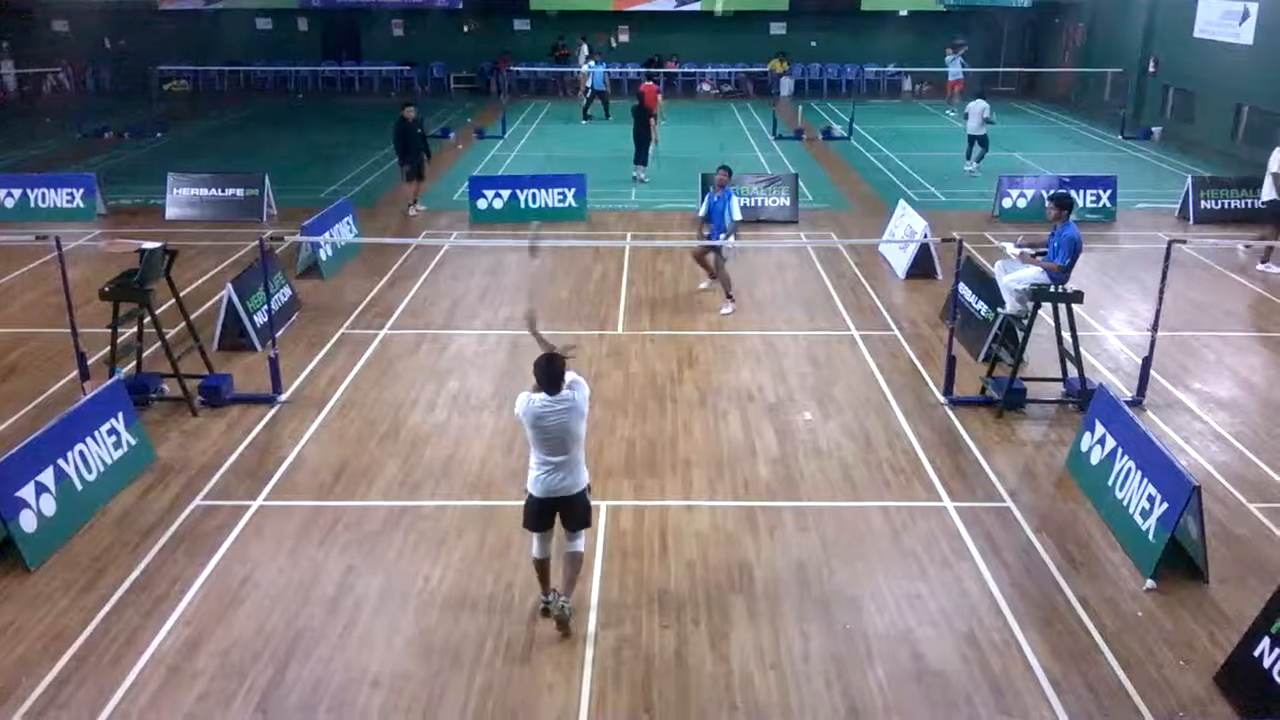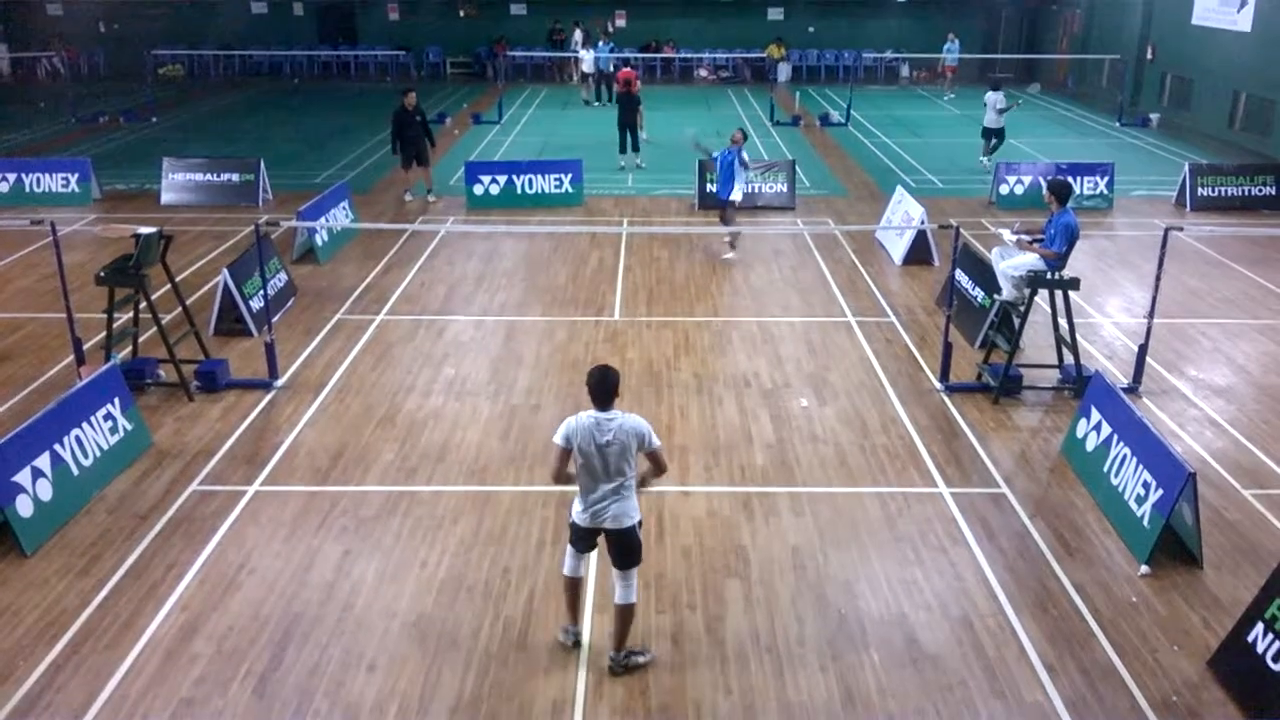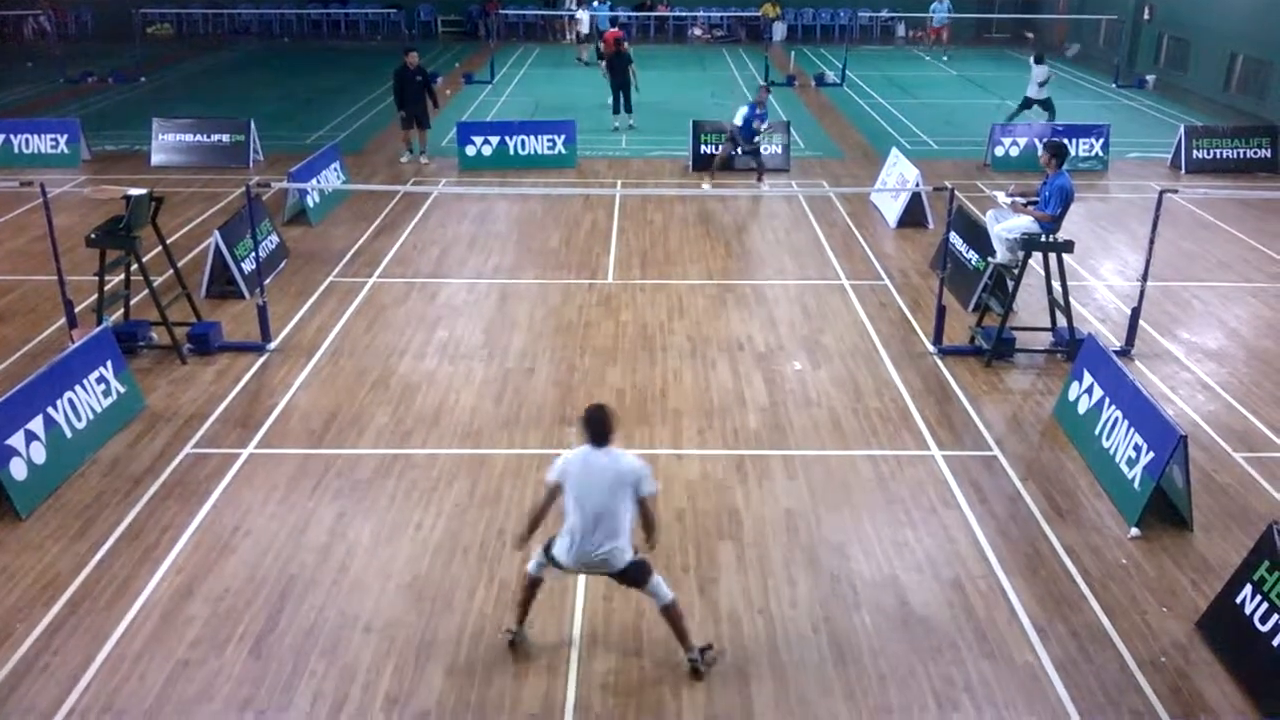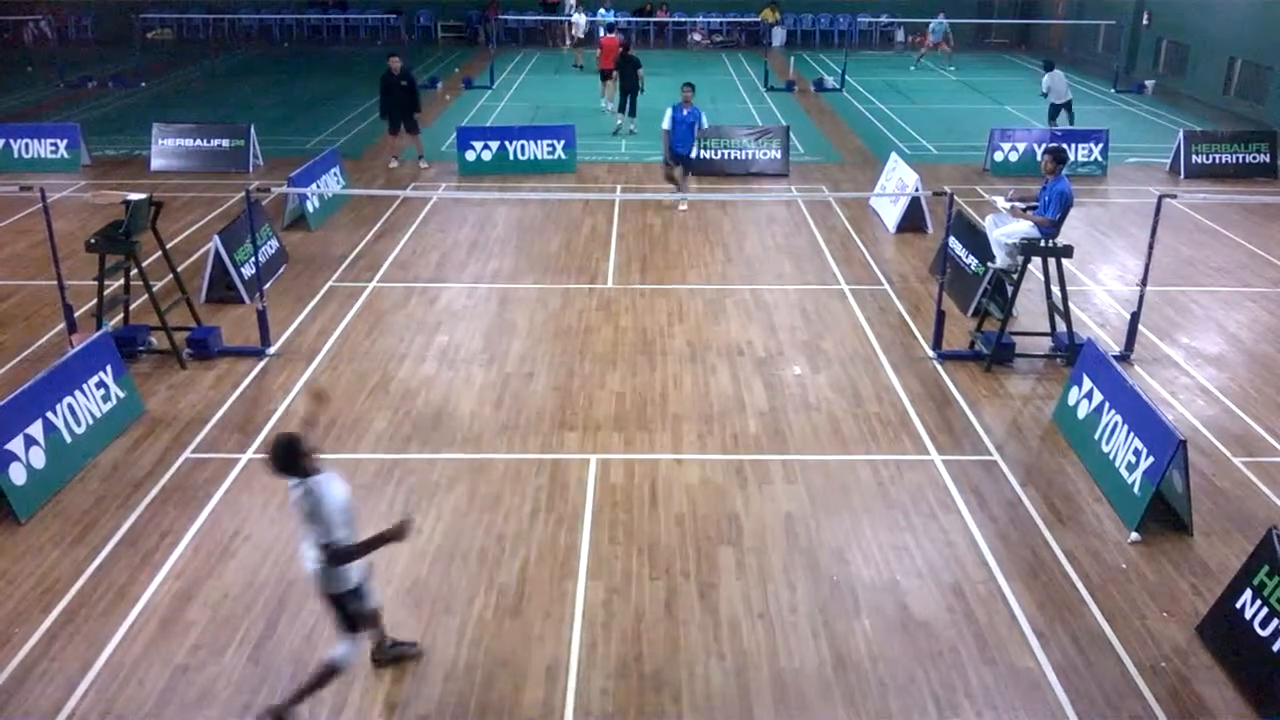
dt=0.7s
person 1, frame 1
left shoulder: (525, 406)
right shoulder: (578, 397)
left elbow: (539, 389)
right elbow: (563, 368)
right wrist: (536, 333)
left hip: (540, 488)
right hip: (574, 486)
left knee: (541, 544)
right knee: (575, 541)
left ankle: (546, 597)
right ankle: (564, 601)
person 1, frame 2
left shoulder: (573, 425)
right shoulder: (635, 425)
left elbow: (557, 476)
right elbow: (661, 466)
right wrist: (644, 478)
left hip: (585, 514)
right hip: (623, 516)
left knee: (573, 560)
right knee: (626, 585)
left ankle: (572, 630)
right ankle: (619, 655)
person 1, frame 3
left shoulder: (568, 461)
right shoulder: (634, 465)
left elbow: (542, 507)
right elbow: (648, 517)
left wrist: (525, 534)
right wrist: (651, 537)
left hip: (571, 554)
right hip: (615, 557)
left knee: (537, 564)
right knee: (660, 593)
left ankle: (517, 633)
right ankle: (694, 656)
person 1, frame 4
left shoulder: (293, 468)
right shoulder: (323, 500)
right elbow: (335, 557)
left wrist: (310, 416)
right wrist: (386, 537)
left hip: (333, 566)
right hip: (338, 574)
left knee: (365, 596)
right knee: (351, 644)
left ankle: (383, 648)
